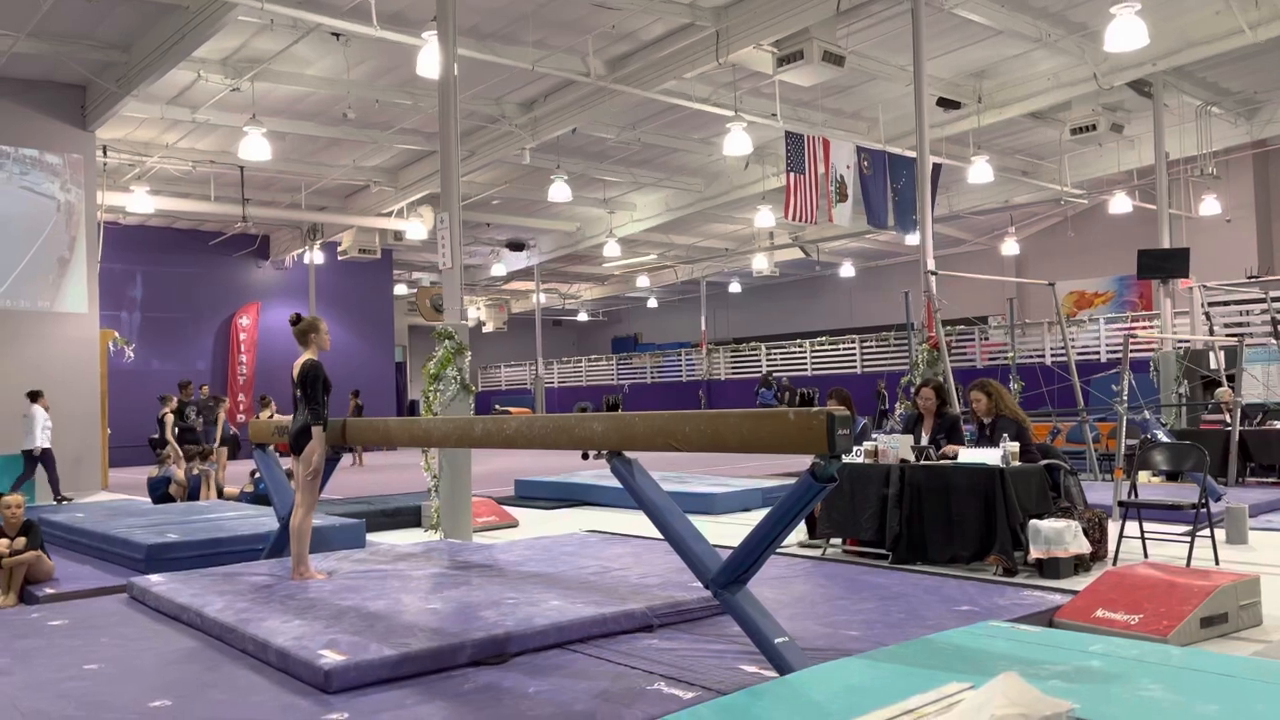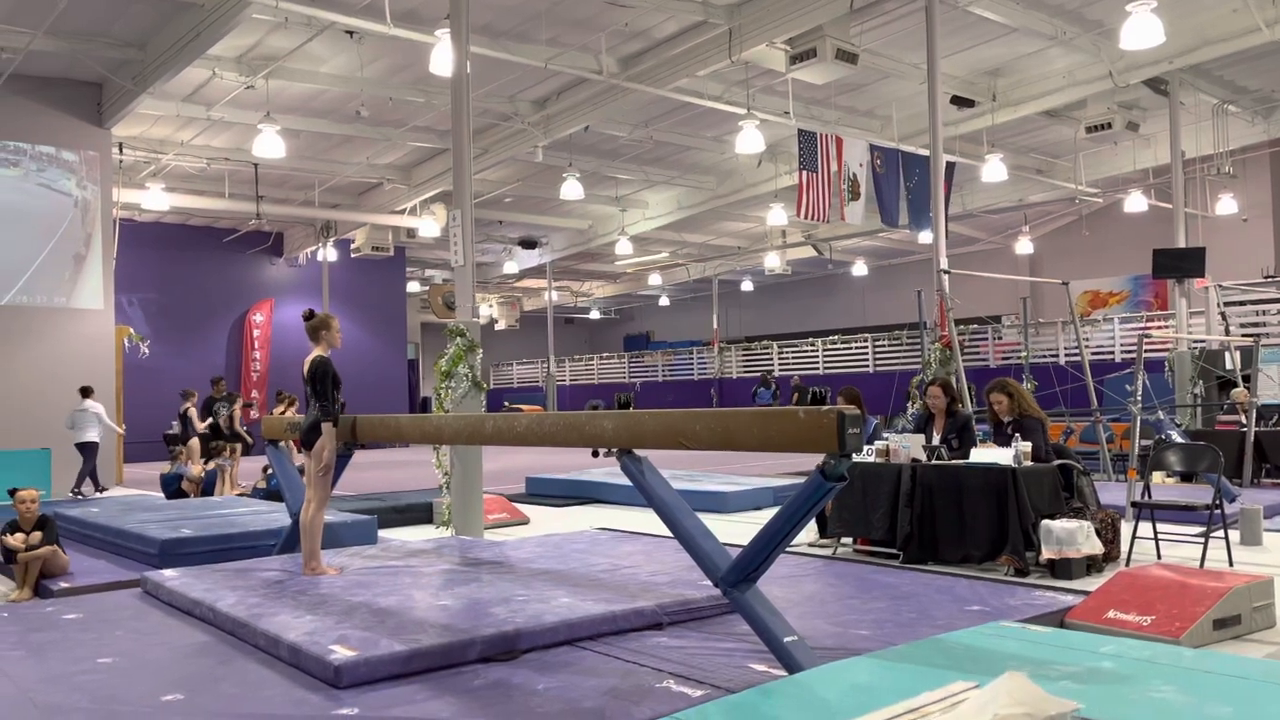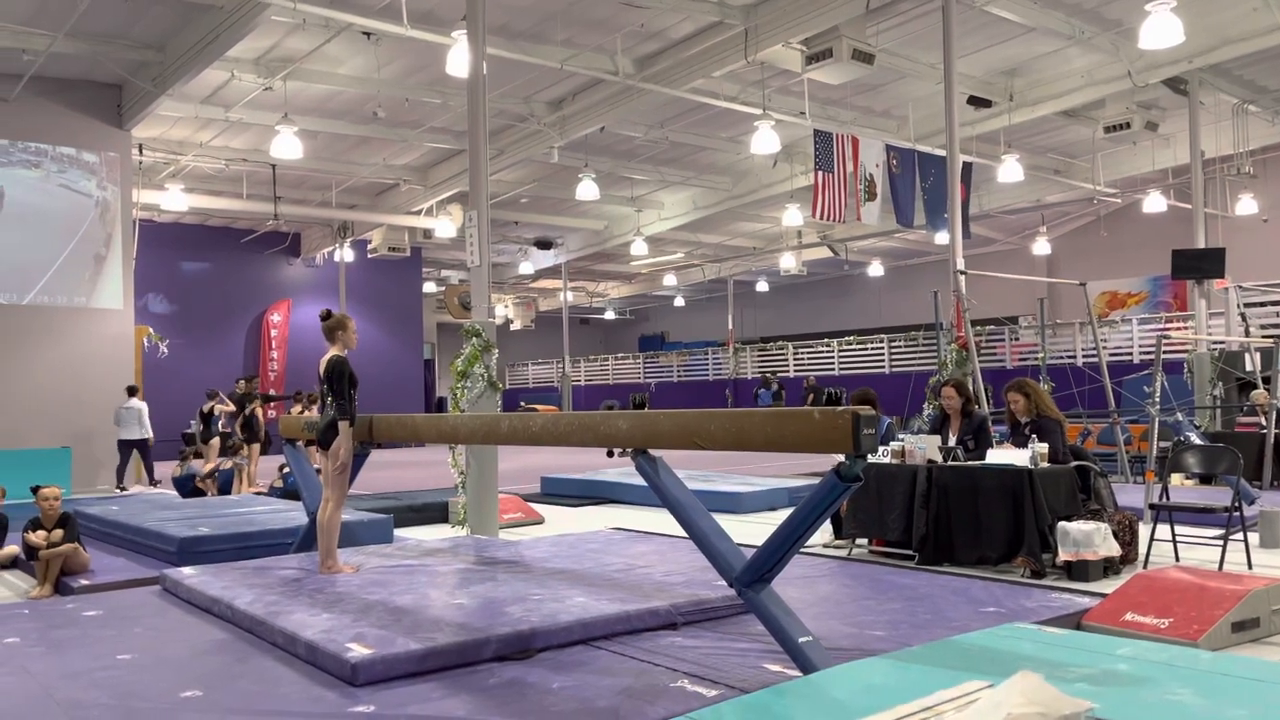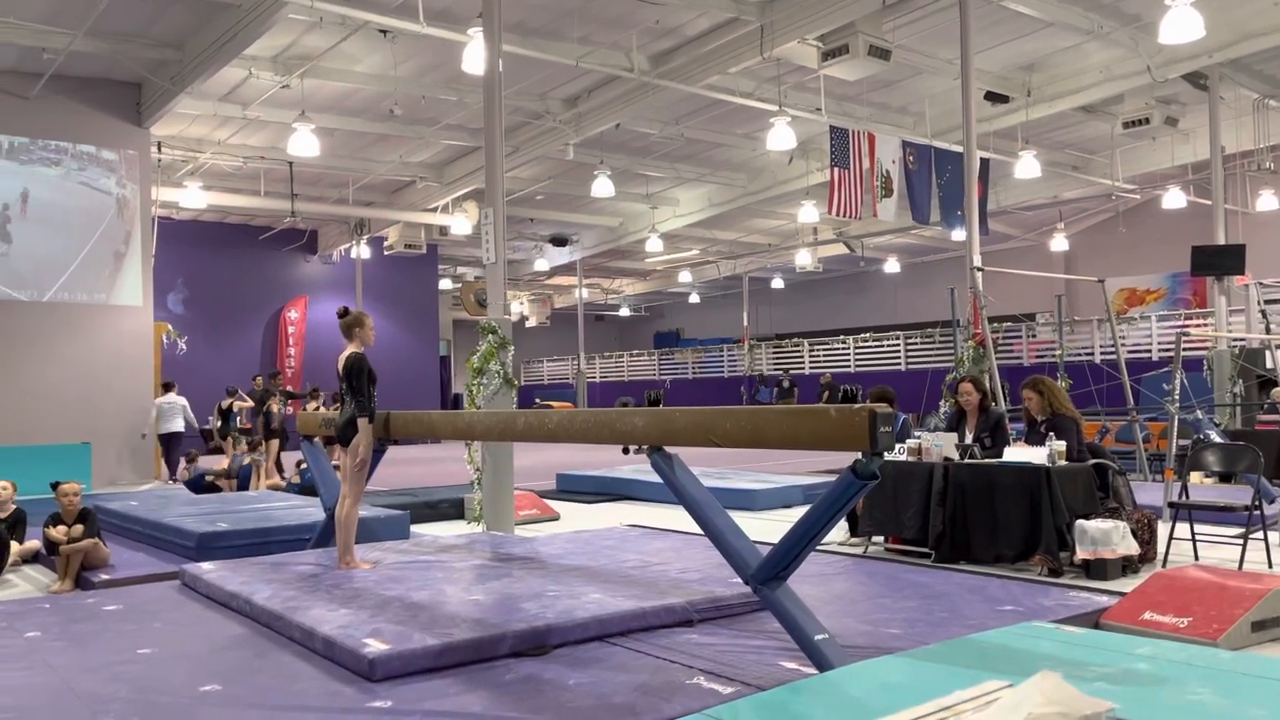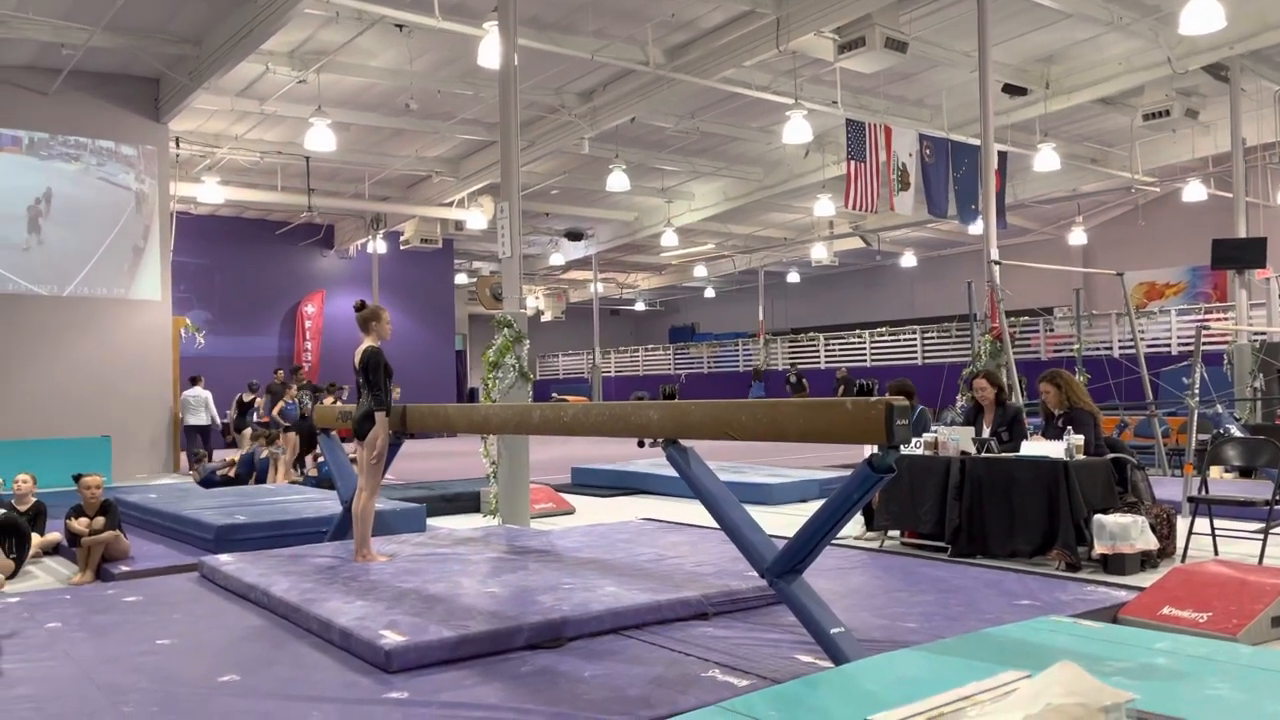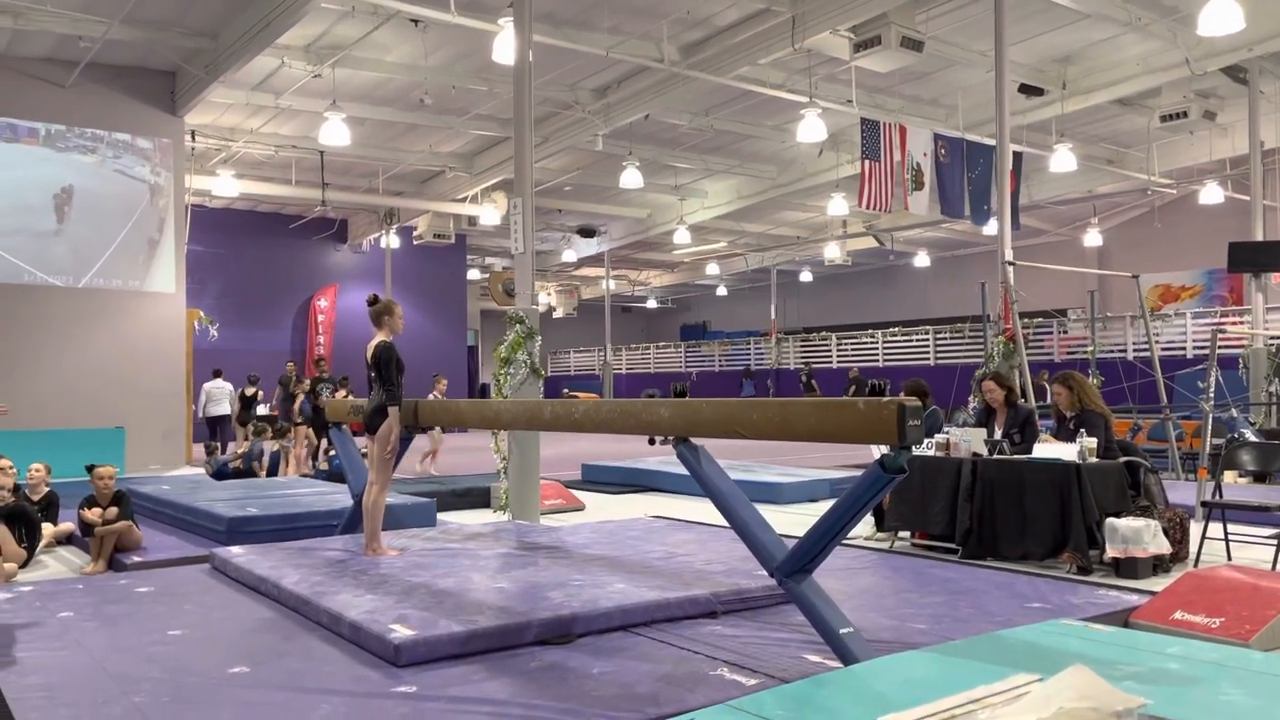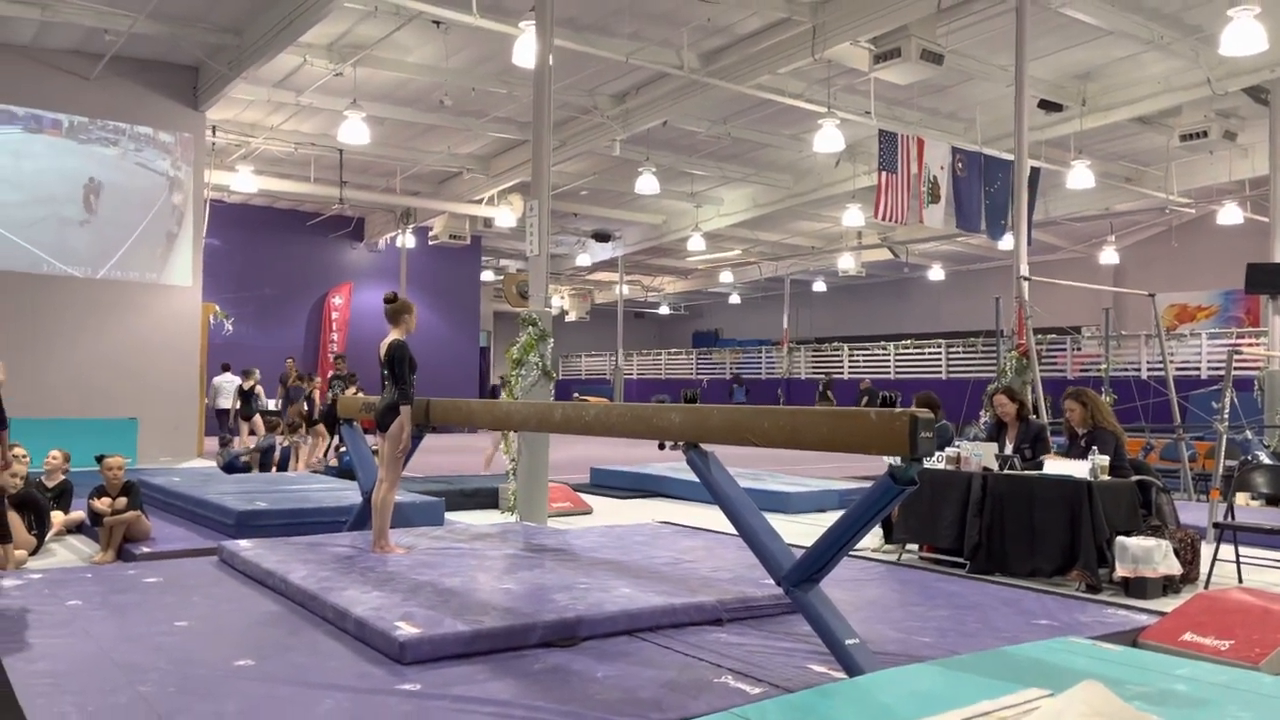
dt=0.5s
person 1, frame 1
left shoulder: (297, 365)
right shoulder: (314, 366)
right elbow: (315, 410)
right wrist: (319, 451)
left hip: (296, 433)
right hip: (309, 436)
left knee: (299, 504)
right knee: (307, 505)
left ankle: (298, 566)
right ankle: (302, 568)
person 1, frame 2
left shoulder: (308, 361)
right shoulder: (323, 363)
right elbow: (325, 407)
right wrist: (329, 446)
left hip: (307, 430)
right hip: (319, 432)
left knee: (310, 499)
right knee: (319, 500)
left ankle: (309, 561)
right ankle: (315, 564)
person 1, frame 3
left shoulder: (324, 362)
right shoulder: (340, 362)
right elbow: (342, 405)
right wrist: (345, 445)
left hip: (324, 429)
right hip: (336, 432)
left knee: (327, 498)
right knee: (337, 499)
left ankle: (325, 560)
right ankle: (331, 562)
person 1, frame 4
left shoulder: (342, 359)
right shoulder: (359, 359)
right elbow: (361, 402)
right wrist: (365, 441)
left hip: (343, 426)
right hip: (355, 429)
left knee: (345, 494)
right knee: (354, 496)
left ankle: (342, 556)
right ankle: (348, 558)
person 1, frame 5
left shoulder: (359, 352)
right shoulder: (375, 353)
right elbow: (378, 396)
right wrist: (382, 434)
left hip: (360, 419)
right hip: (372, 422)
left knee: (362, 488)
right knee: (371, 489)
left ankle: (359, 549)
right ankle: (365, 551)
person 1, frame 6
left shoulder: (371, 347)
right shoulder: (387, 348)
right elbow: (391, 390)
right wrist: (395, 429)
left hip: (371, 413)
right hip: (383, 416)
left knee: (372, 482)
right knee: (382, 484)
left ankle: (370, 542)
right ankle: (375, 545)
person 1, frame 7
left shoulder: (384, 345)
right shoulder: (400, 346)
right elbow: (403, 389)
right wrist: (407, 428)
left hip: (382, 411)
right hip: (395, 414)
left knee: (382, 479)
right knee: (391, 481)
left ankle: (377, 540)
right ankle: (383, 542)
